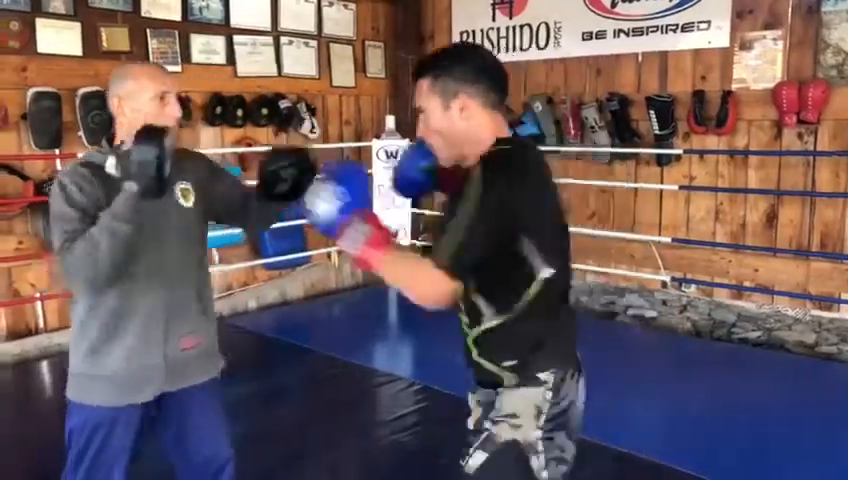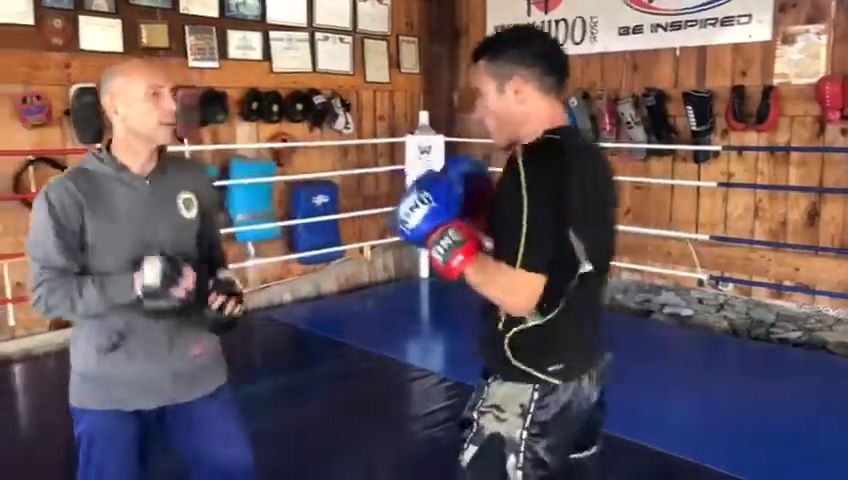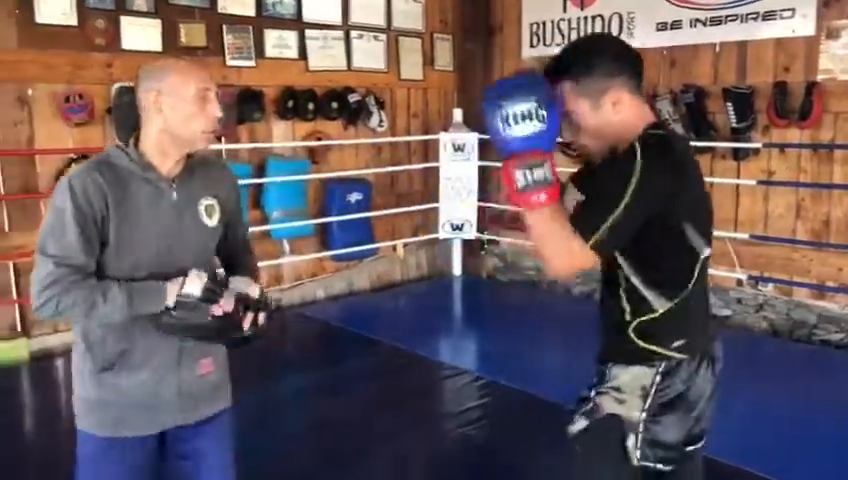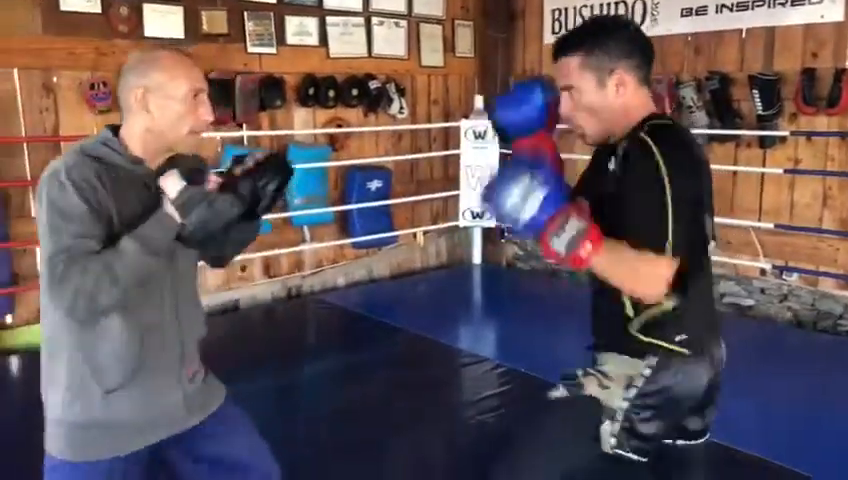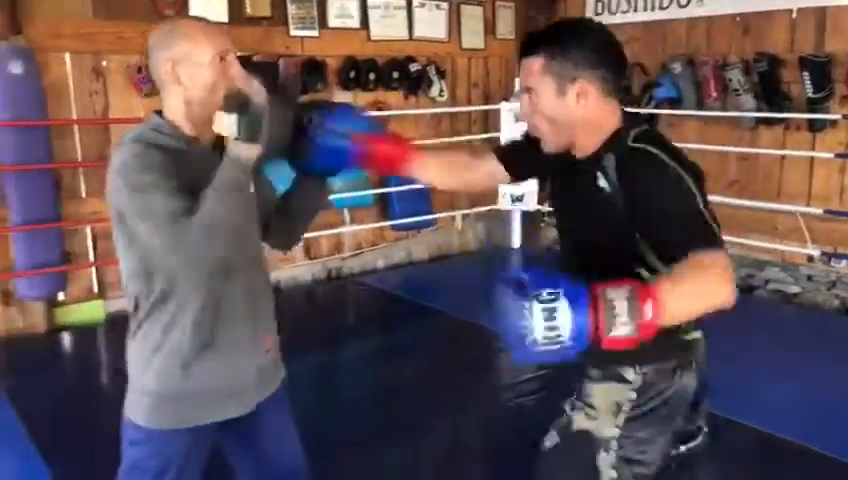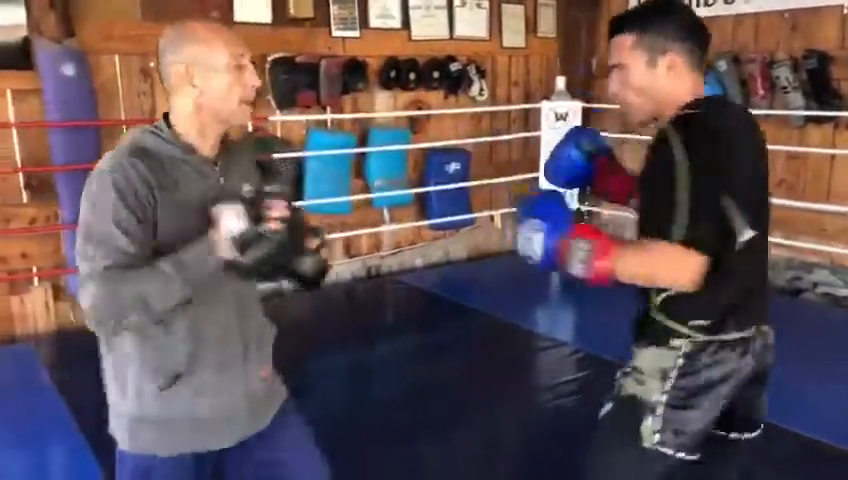
dt=0.4s
person 1, frame 1
left shoulder: (493, 179)
right shoulder: (518, 163)
left elbow: (433, 289)
left wrist: (357, 233)
right wrist: (448, 185)
left hip: (525, 382)
right hip: (537, 373)
person 1, frame 2
left shoulder: (533, 167)
right shoulder: (585, 158)
left elbow: (520, 295)
left wrist: (448, 238)
right wrist: (479, 219)
left hip: (532, 385)
right hip: (580, 370)
person 1, frame 3
left shoulder: (645, 163)
right shoulder: (656, 151)
left elbow: (565, 260)
right elbow: (576, 208)
left wrist: (528, 164)
right wrist: (536, 166)
left hip: (653, 368)
right hip: (687, 356)
person 1, frame 4
left shoulder: (657, 154)
right shoulder: (623, 147)
left elbow: (651, 279)
right elbow: (583, 212)
left wrist: (561, 227)
right wrist: (536, 151)
left hip: (647, 362)
right hip: (689, 353)
person 1, frame 5
left shoulder: (654, 167)
right shoulder: (564, 144)
left elbow: (716, 281)
right elbow: (470, 171)
left wrist: (620, 311)
right wrist: (378, 149)
left hip: (642, 371)
right hip: (620, 361)
person 1, frame 6
left shoulder: (680, 140)
right shoulder: (735, 125)
left elbow: (681, 266)
left wrist: (583, 249)
left hip: (691, 352)
right hip: (746, 339)
person 2, frame 1
left shoulder: (194, 169)
right shoulder: (79, 181)
left elbow: (251, 211)
right elbow: (85, 272)
left wrist: (281, 186)
right wrist: (135, 191)
left hip: (188, 358)
right hip: (112, 369)
person 2, frame 2
left shoulder: (193, 177)
right shoulder: (67, 193)
right elbow: (48, 293)
left wrist: (220, 285)
right wrist: (136, 283)
left hip: (192, 367)
right hip: (110, 382)
person 2, frame 3
left shoulder: (218, 181)
right shoulder: (89, 186)
left elbow: (237, 253)
right elbow: (51, 293)
left wrist: (246, 288)
right wrist: (164, 294)
left hip: (202, 388)
right hip: (117, 398)
person 2, frame 4
left shoulder: (182, 174)
right shoulder: (72, 179)
left elbow: (217, 252)
right elbow: (76, 296)
right wrist: (170, 218)
left hip: (184, 392)
right hip: (98, 412)
person 2, frame 5
left shoulder: (229, 150)
right shoulder: (138, 163)
left elbow: (282, 231)
right elbow: (195, 258)
left wrist: (317, 169)
right wrist: (244, 156)
left hip: (252, 368)
right hip: (178, 384)
person 2, frame 6
left shoulder: (235, 162)
right shoulder: (125, 175)
right elbow: (108, 307)
right wrist: (214, 248)
left hip: (250, 391)
right hip: (166, 412)
